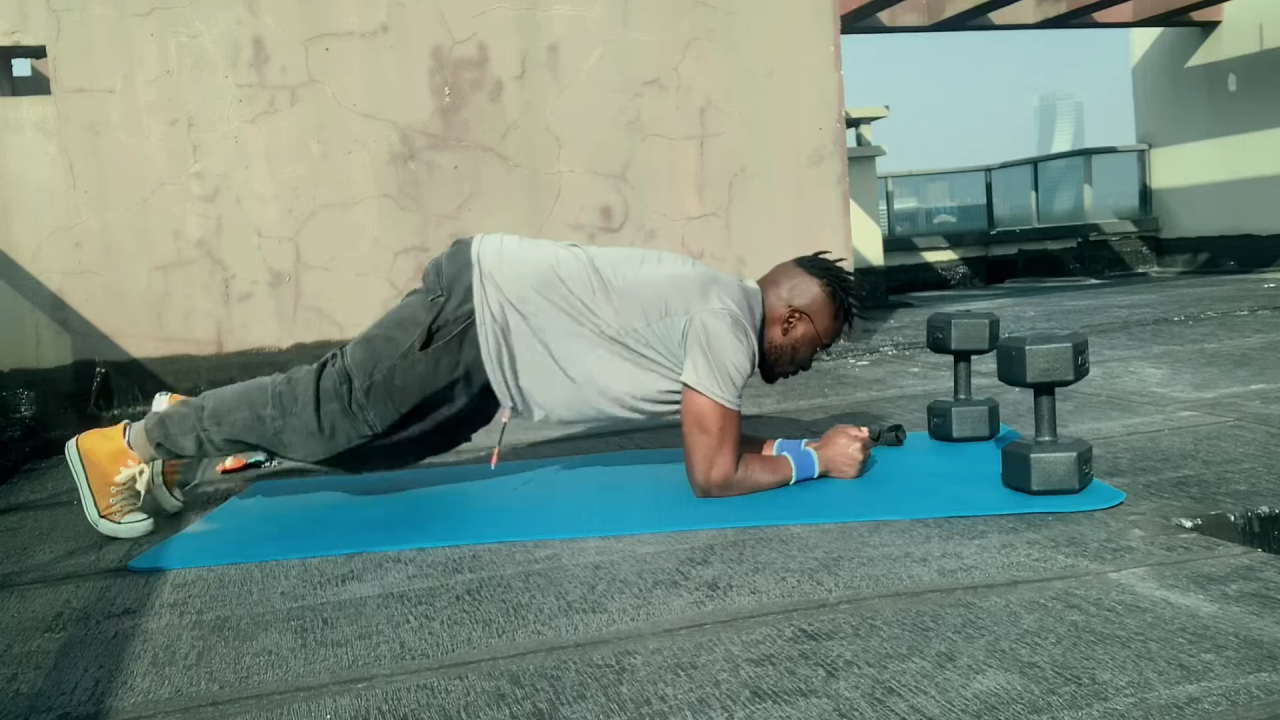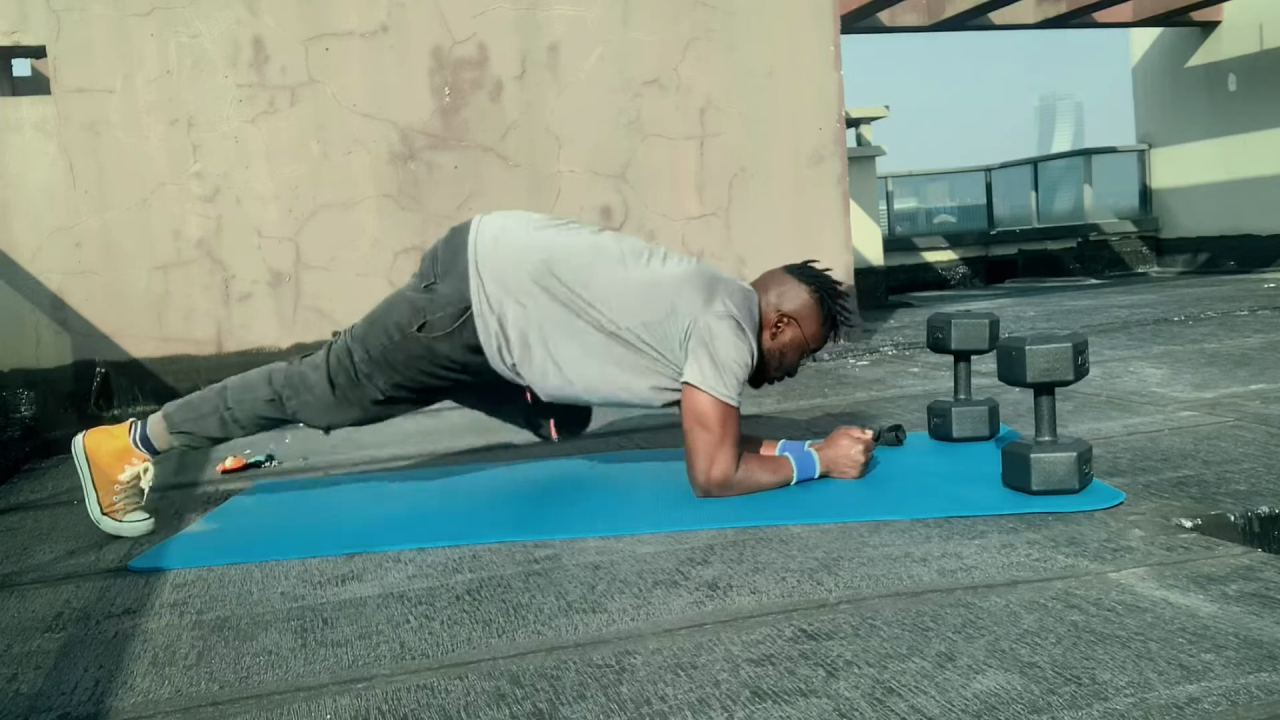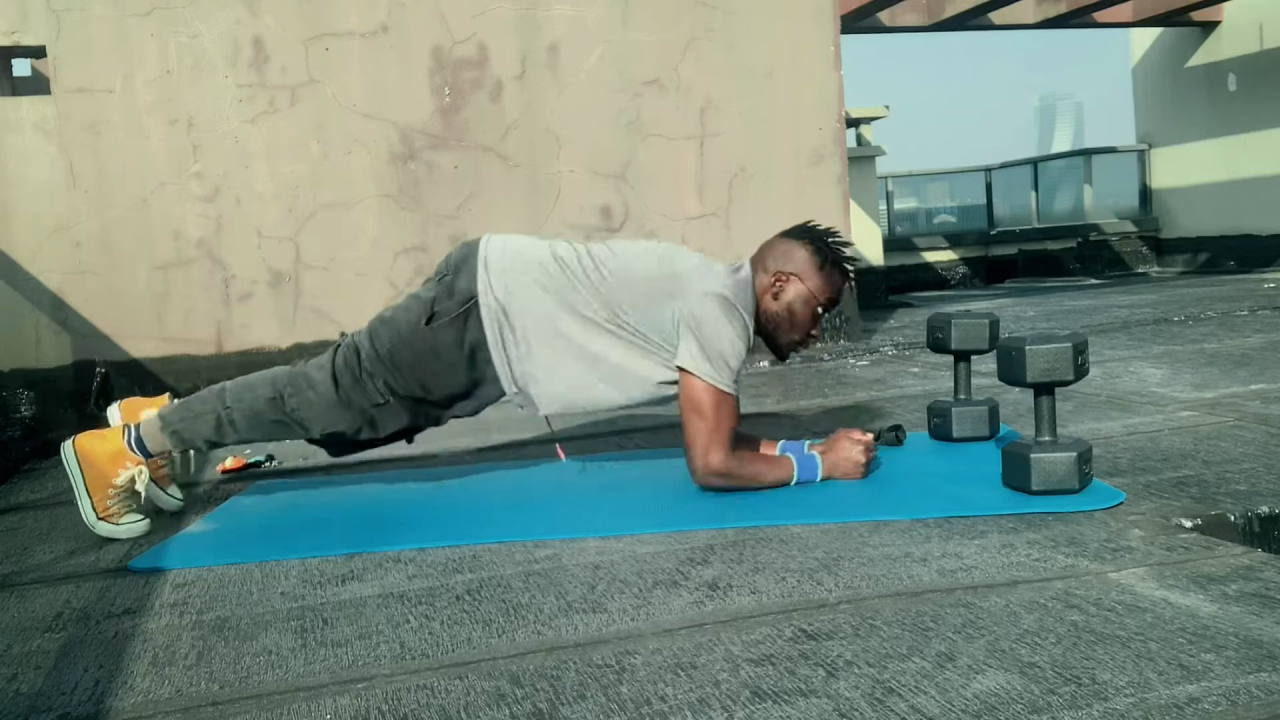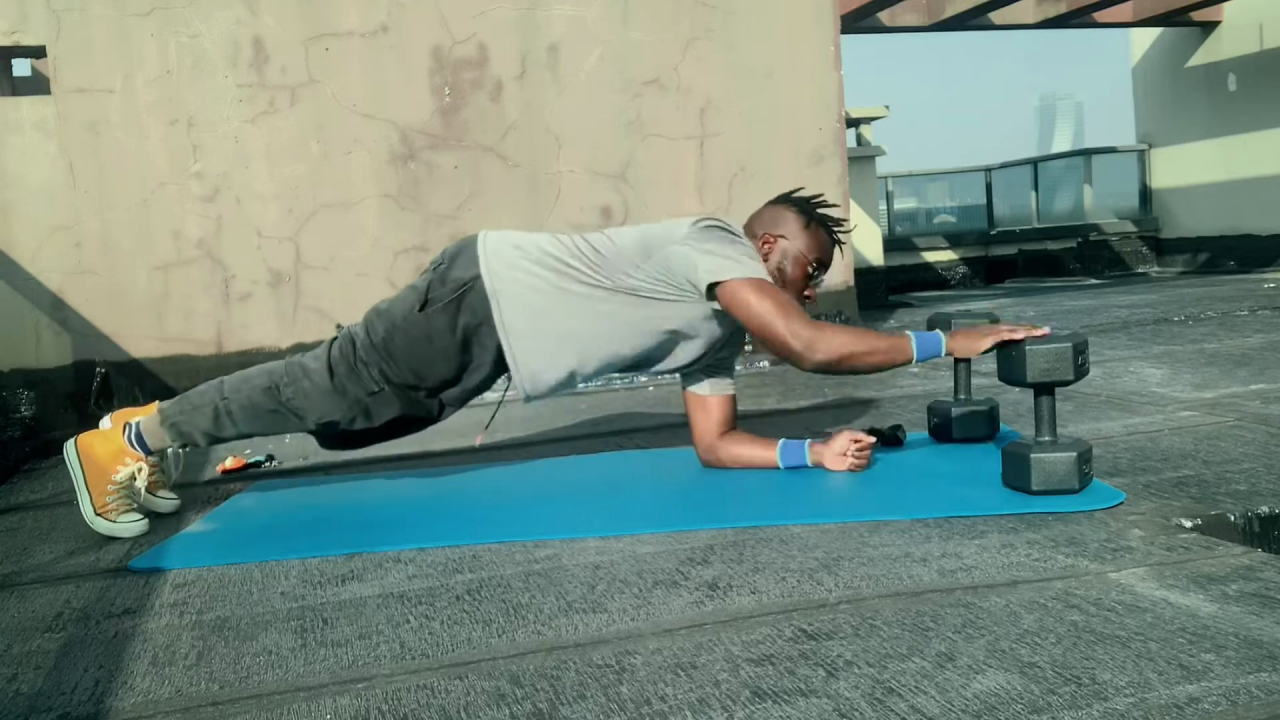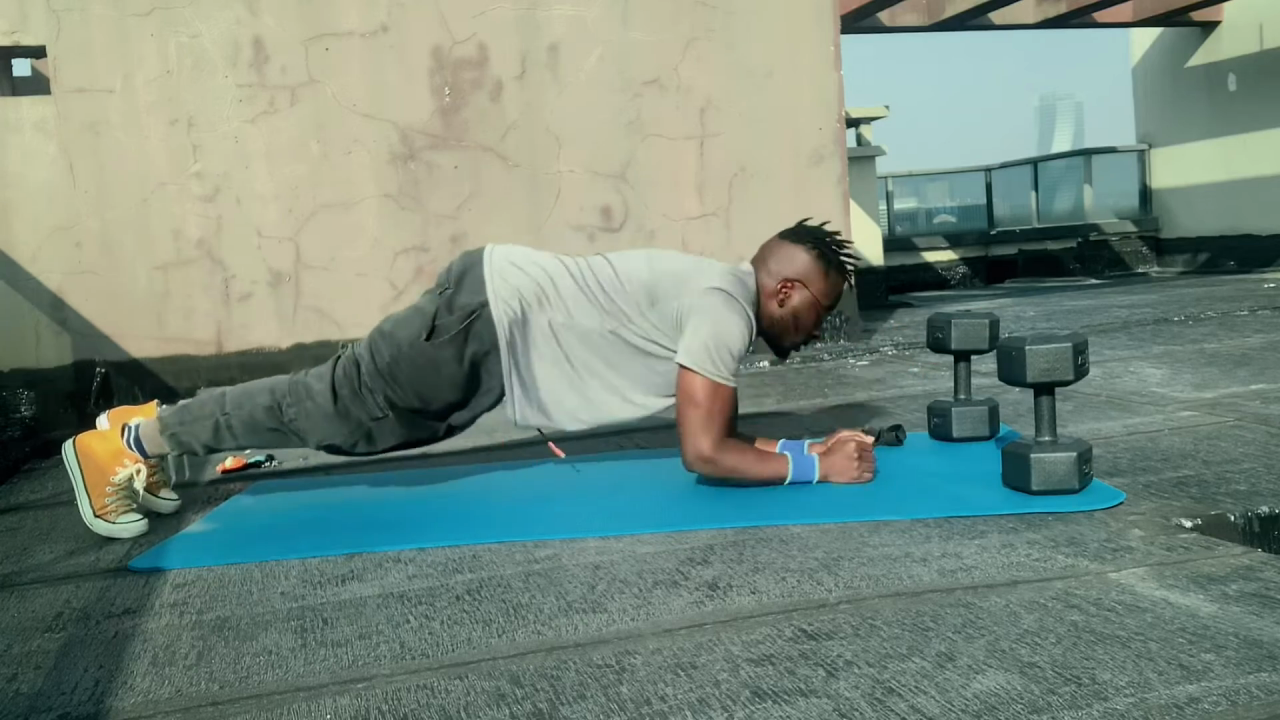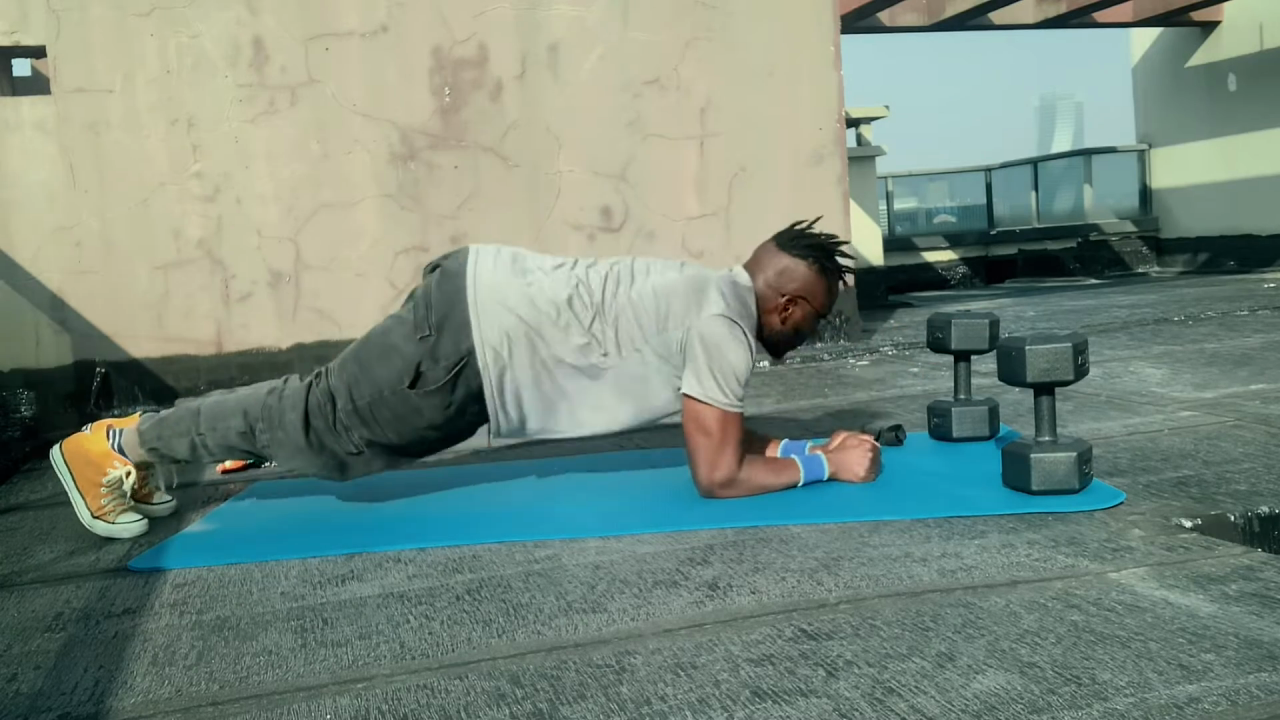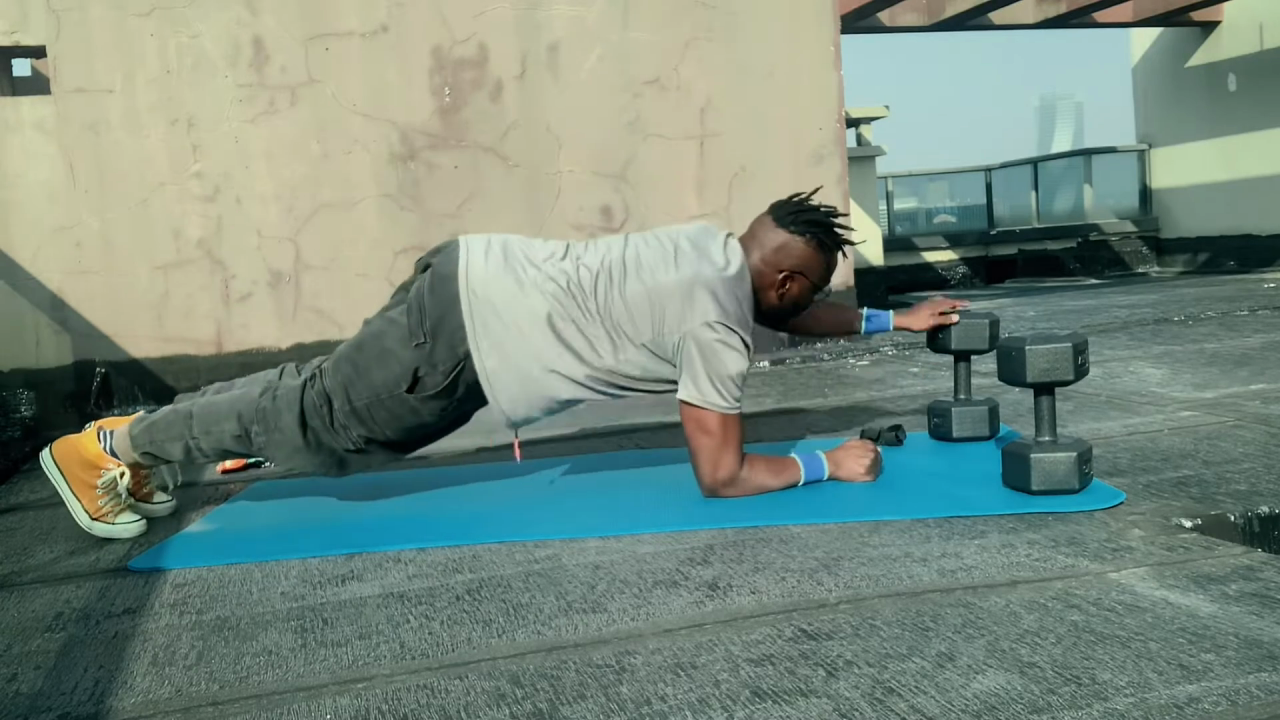
dt=0.3s
person 1, frame 1
left shoulder: (720, 306)
right shoulder: (729, 322)
left elbow: (713, 438)
right elbow: (712, 474)
left wrist: (796, 444)
right wrist: (811, 460)
left hip: (500, 298)
right hip: (479, 307)
left knee: (362, 430)
right knee: (327, 414)
left ankle: (183, 421)
right ankle: (127, 443)
person 1, frame 2
left shoulder: (716, 306)
right shoulder: (727, 327)
left elbow: (714, 436)
right elbow: (713, 475)
left wrist: (789, 445)
right wrist: (814, 460)
left hip: (502, 271)
right hip: (477, 290)
left knee: (560, 418)
right knee: (335, 387)
right ankle: (128, 443)
person 1, frame 3
left shoulder: (715, 300)
right shoulder: (720, 305)
left elbow: (716, 435)
right elbow: (710, 464)
left wrist: (800, 446)
right wrist: (814, 463)
left hip: (499, 309)
right hip: (483, 307)
left knee: (344, 411)
right knee: (334, 397)
left ankle: (161, 416)
right ankle: (127, 443)
person 1, frame 4
left shoulder: (715, 319)
right shoulder: (713, 249)
left elbow: (716, 442)
right elbow: (810, 347)
left wrist: (816, 453)
right wrist: (941, 343)
left hip: (503, 331)
right hip: (479, 293)
left knee: (345, 406)
right knee: (328, 383)
left ankle: (167, 433)
right ankle: (129, 440)
person 1, frame 5
left shoulder: (714, 311)
right shoulder: (721, 303)
left elbow: (709, 444)
right elbow: (705, 454)
left wrist: (799, 454)
right wrist: (813, 461)
left hip: (499, 327)
right hip: (487, 318)
left knee: (345, 416)
right knee: (332, 409)
left ankle: (156, 426)
right ankle: (131, 439)
person 1, frame 6
left shoulder: (713, 286)
right shoulder: (724, 330)
left elbow: (705, 412)
right elbow: (717, 475)
left wrist: (785, 443)
right wrist: (821, 462)
left hip: (477, 293)
right hip: (470, 339)
left knee: (325, 408)
right knee: (318, 425)
left ankle: (141, 435)
right ankle: (109, 445)
person 1, frame 7
left shoulder: (723, 249)
right shoulder: (714, 322)
left elbow: (782, 320)
right elbow: (722, 476)
left wrist: (887, 319)
right wrist: (827, 466)
left hip: (473, 277)
right hip: (467, 331)
left knee: (321, 396)
right knee: (316, 420)
left ankle: (144, 439)
right ankle: (105, 447)
